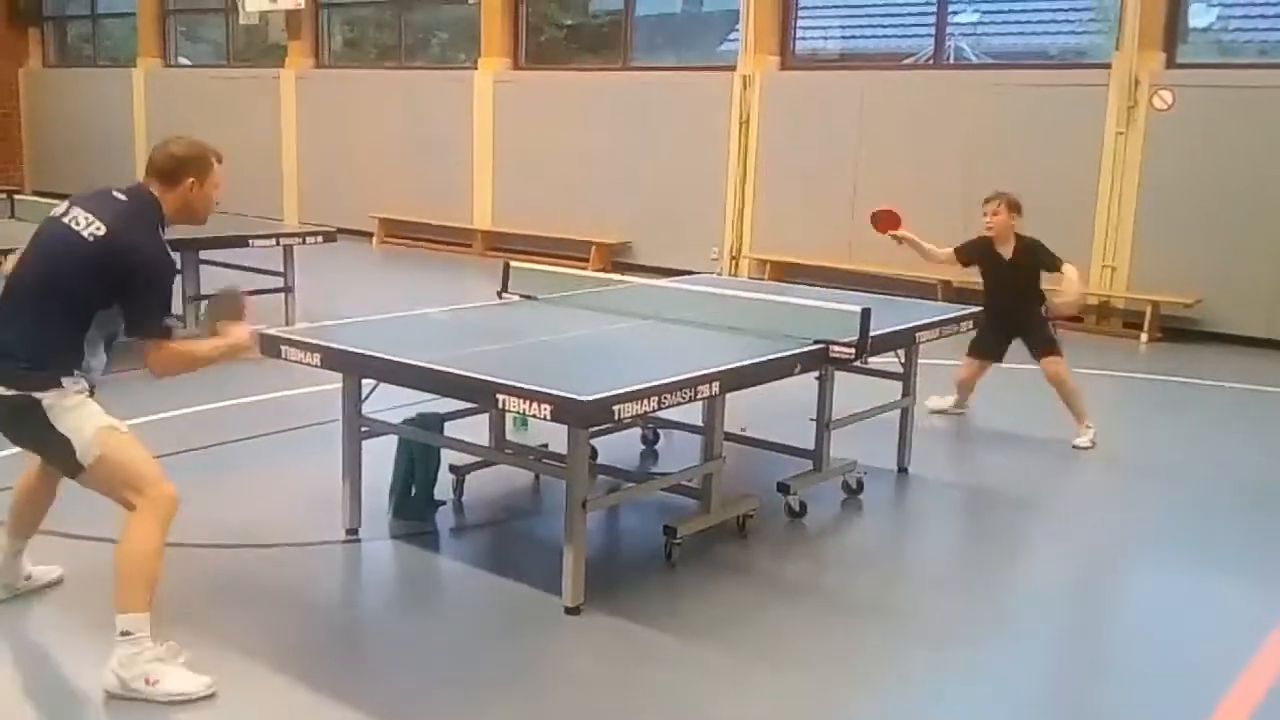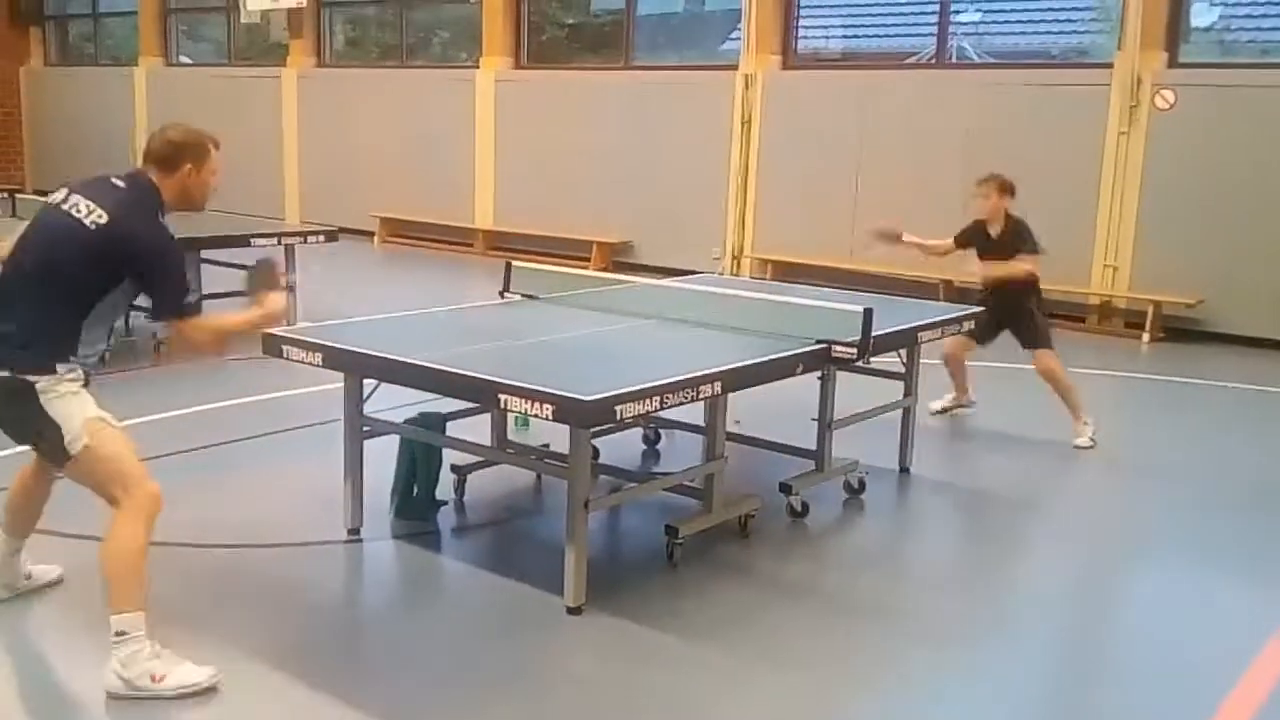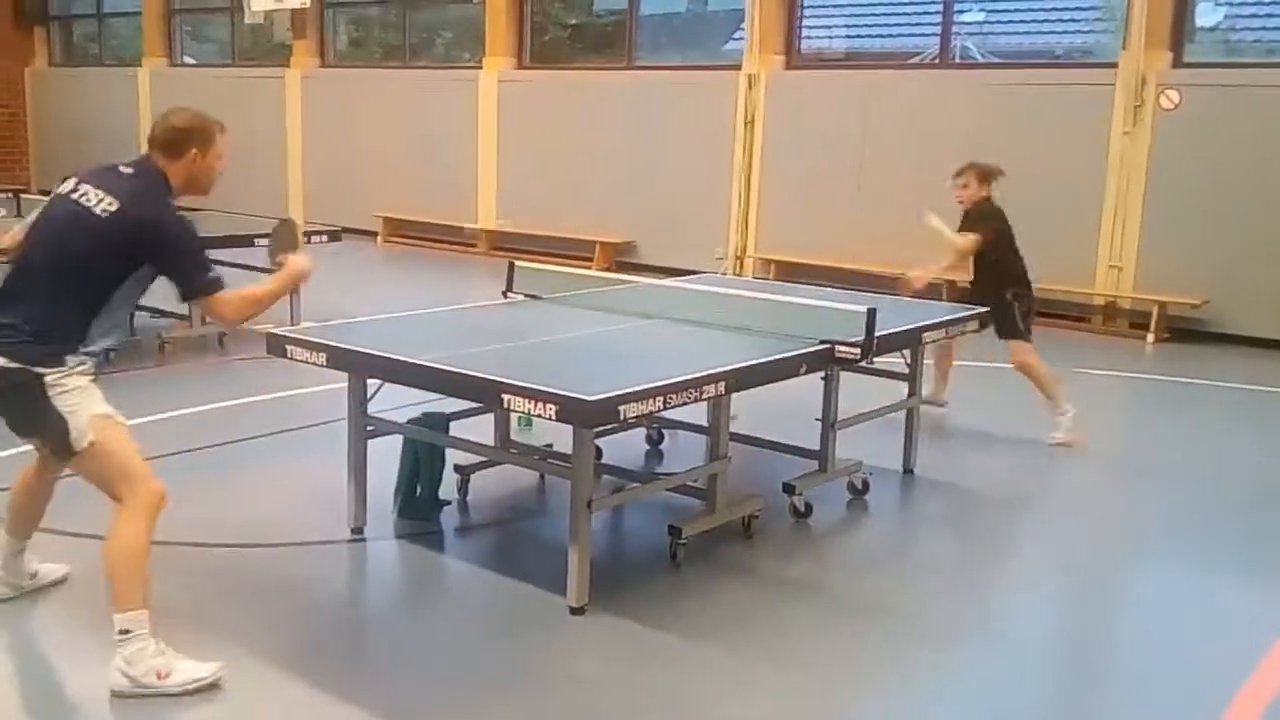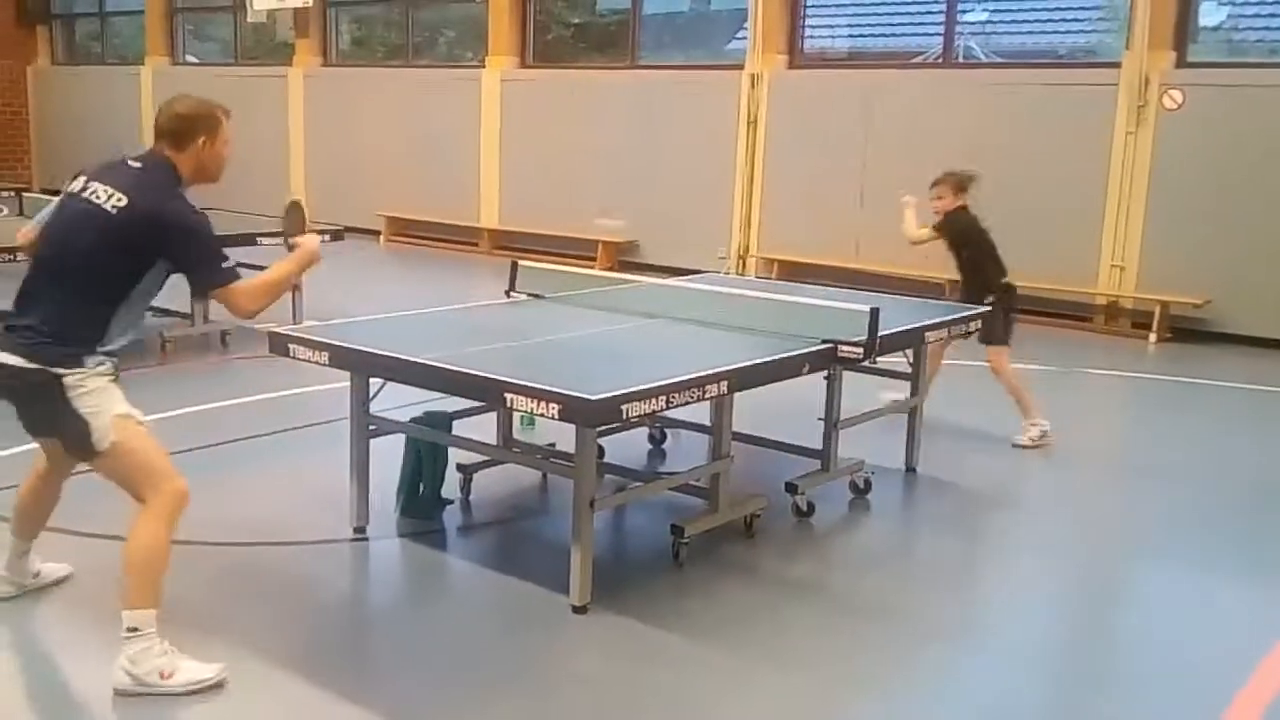
dt=0.1s
person 1, frame 1
left shoulder: (91, 204)
right shoulder: (144, 251)
right elbow: (161, 359)
right wrist: (230, 344)
left knee: (53, 458)
right knee: (154, 499)
right ankle: (133, 659)
person 1, frame 2
left shoulder: (86, 189)
right shoulder: (148, 235)
right elbow: (196, 336)
right wrist: (263, 313)
left knee: (51, 454)
right knee: (138, 496)
right ankle: (133, 658)
person 1, frame 3
left shoulder: (90, 180)
right shoulder: (161, 222)
right elbow: (227, 310)
right wrist: (290, 276)
left knee: (51, 455)
right knee: (142, 492)
right ankle: (137, 656)
person 1, frame 4
left shoulder: (99, 176)
right shoulder: (173, 215)
right elbow: (243, 301)
right wrist: (301, 258)
right hip: (64, 370)
left knee: (59, 456)
right knee: (164, 492)
right ankle: (142, 654)
person 2, frame 1
left shoulder: (1031, 247)
right shoulder: (980, 247)
left elbow: (1069, 271)
right elbow: (939, 257)
left wrist: (1071, 294)
right wrist: (911, 239)
left hip: (1032, 316)
right hip: (996, 318)
left knee: (1056, 373)
right knee: (964, 378)
left ankle: (1085, 425)
right ankle: (960, 400)
person 2, frame 2
left shoulder: (1019, 228)
right shoulder: (976, 229)
left elbow: (1029, 267)
right elbow: (941, 248)
left wrist: (992, 270)
right wrist: (908, 239)
left hip: (1025, 305)
right hip: (992, 304)
left knee: (1048, 367)
right knee: (951, 351)
left ankle: (1082, 422)
right ankle: (961, 397)
person 2, frame 3
left shoulder: (990, 215)
right shoulder: (972, 215)
left elbow: (963, 245)
right elbow: (960, 255)
left wrist: (941, 226)
right wrist: (929, 273)
left hip: (1011, 293)
right hip: (983, 291)
left knee: (1021, 357)
left ankle: (1063, 411)
right ankle: (937, 392)
person 2, frame 4
left shoulder: (956, 221)
right shoulder: (958, 221)
left elbow: (914, 237)
left wrist: (909, 209)
left hip: (994, 297)
right hip: (975, 295)
left knee: (997, 362)
right knee: (937, 338)
left ankle: (1036, 423)
